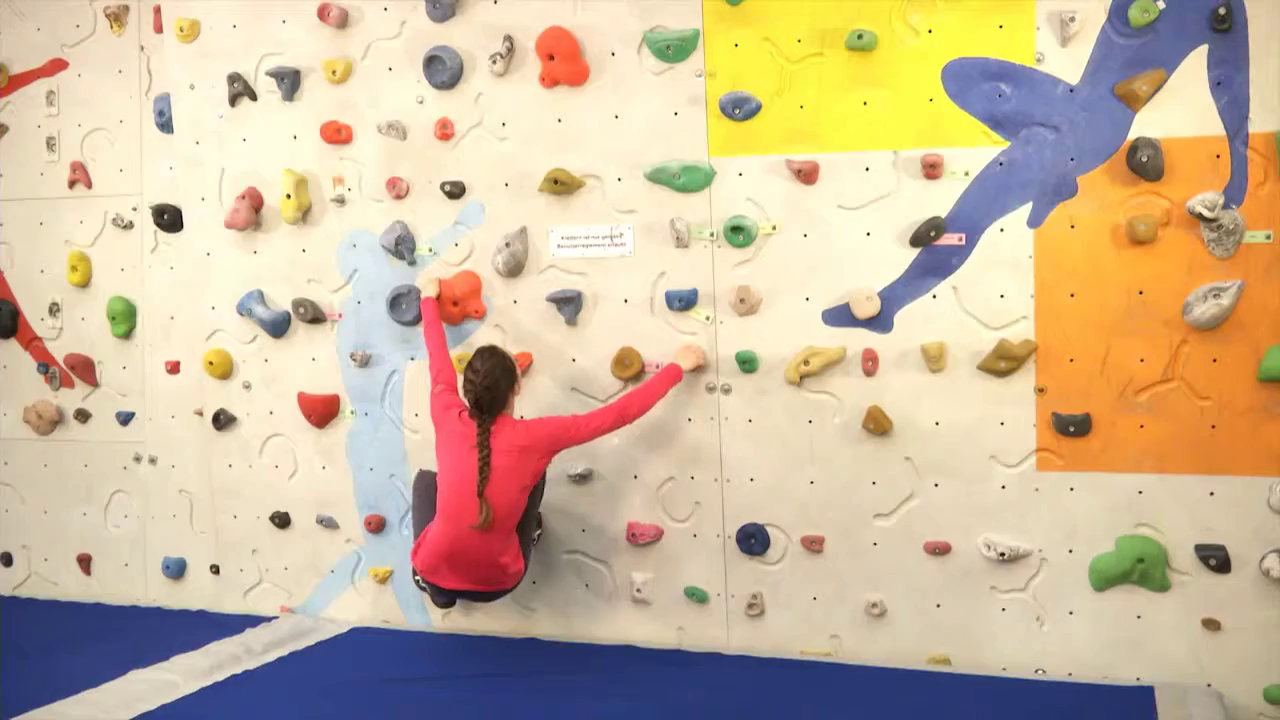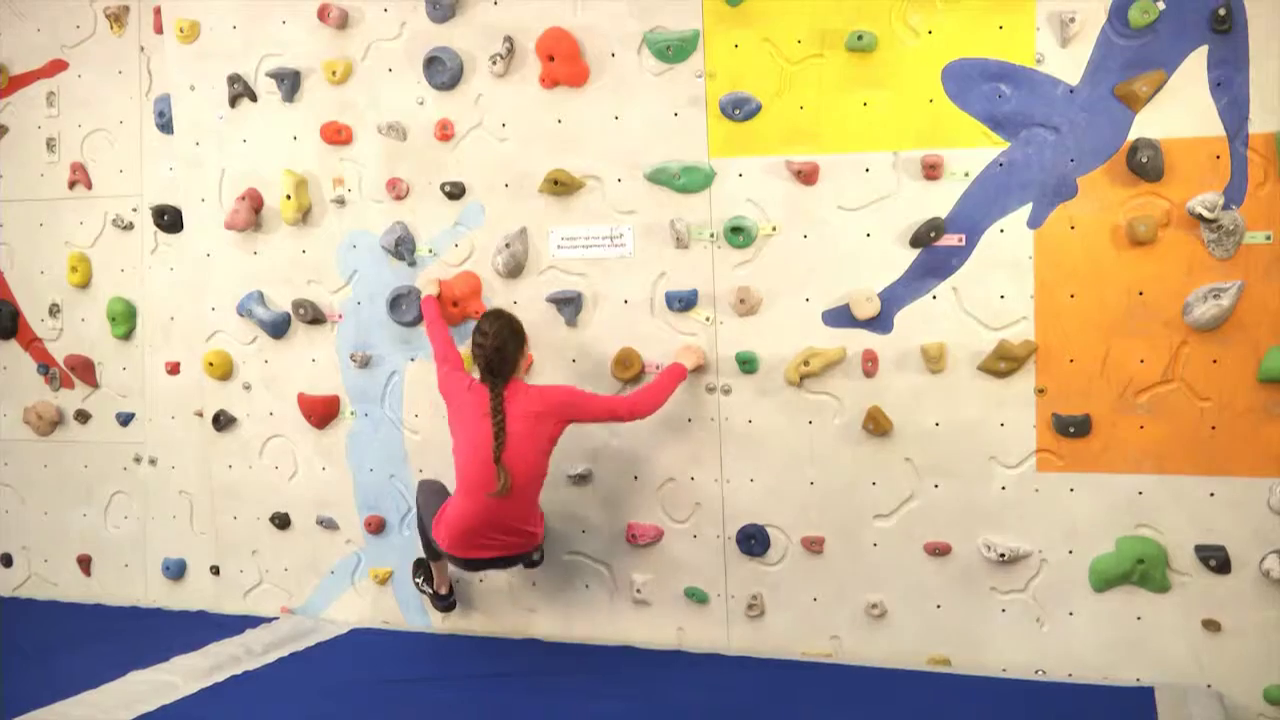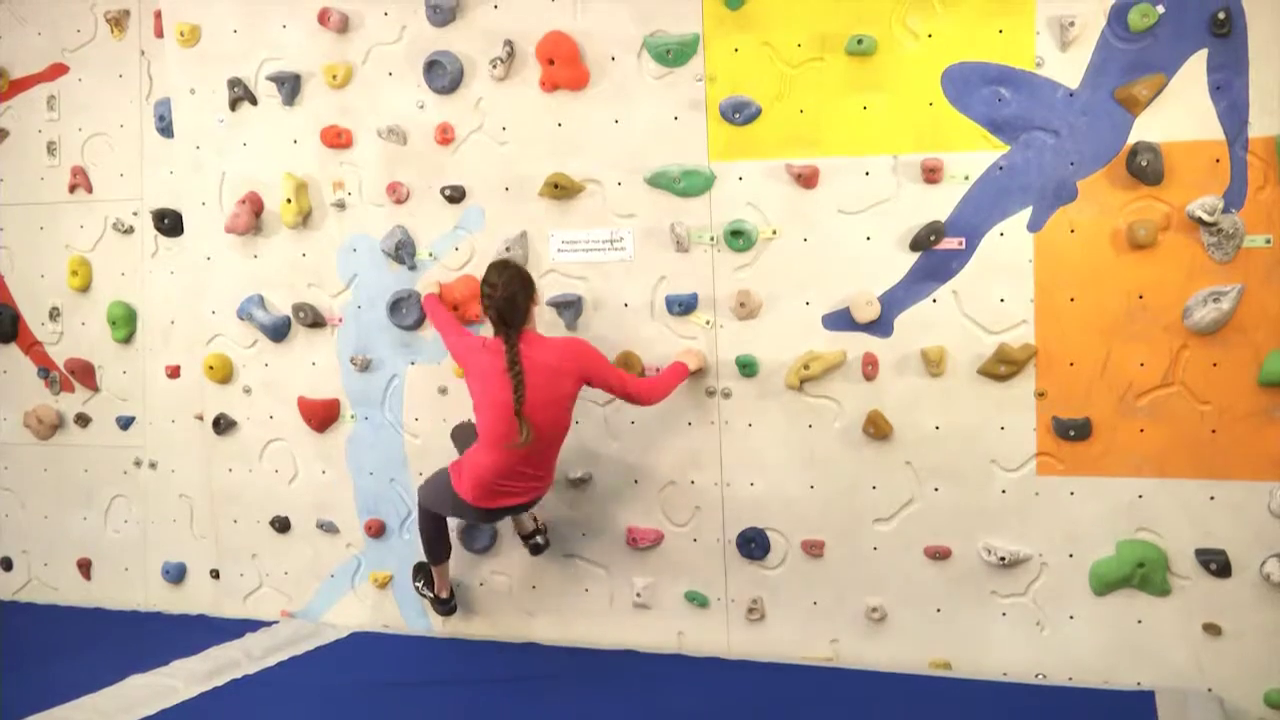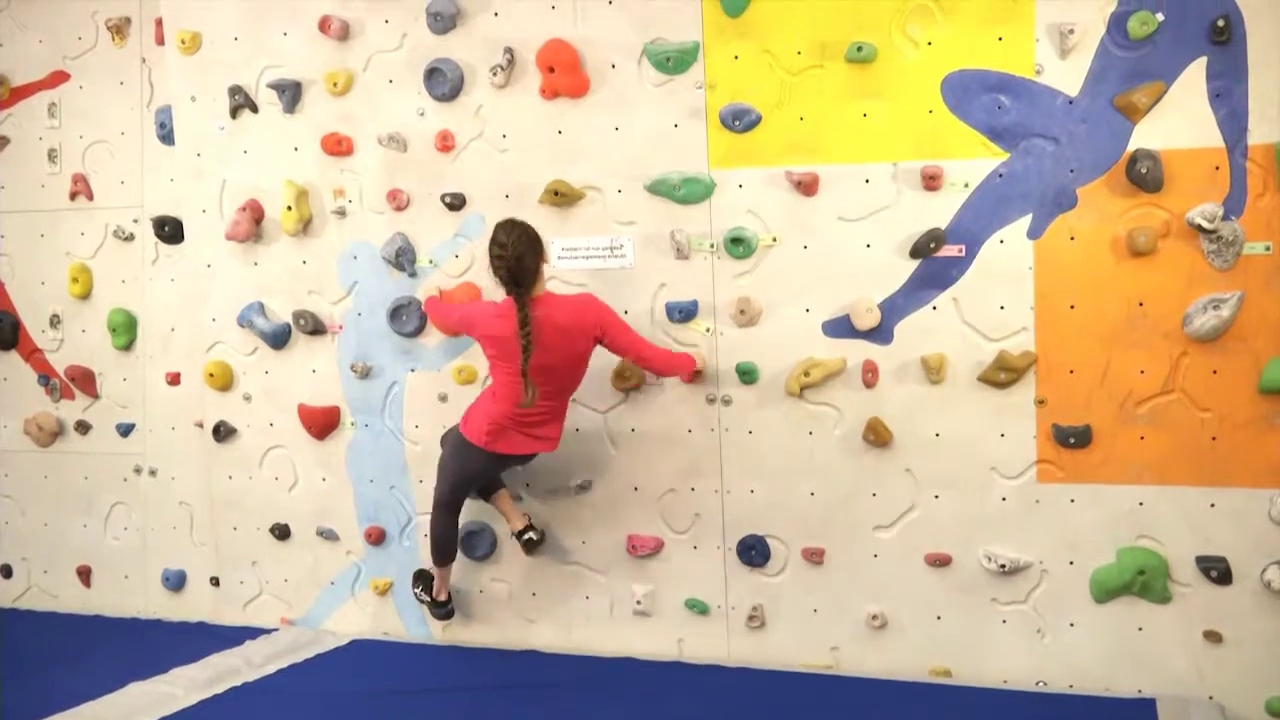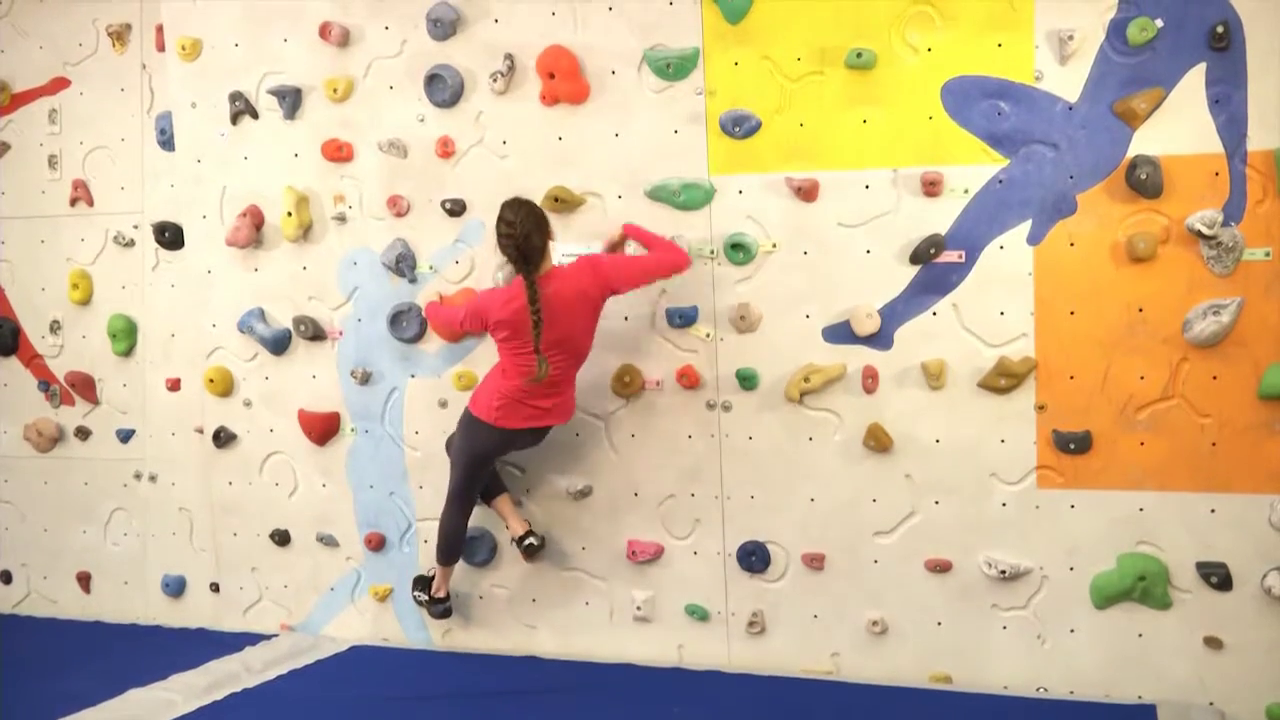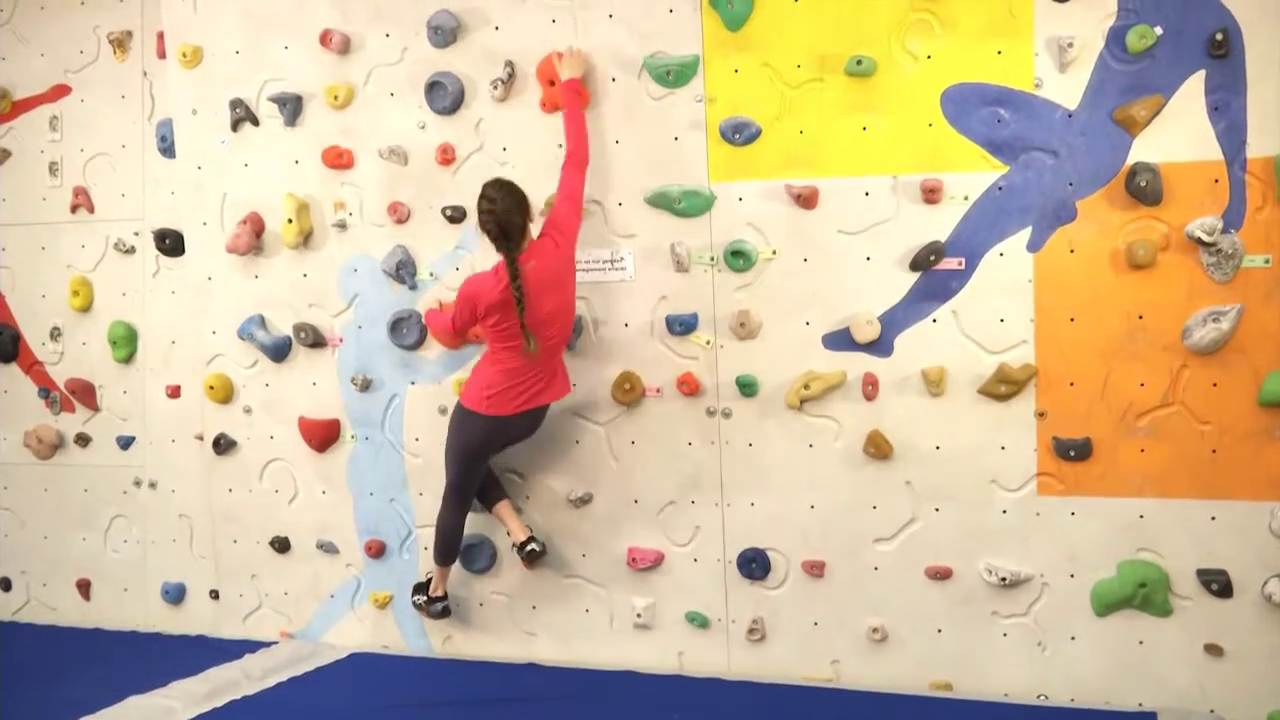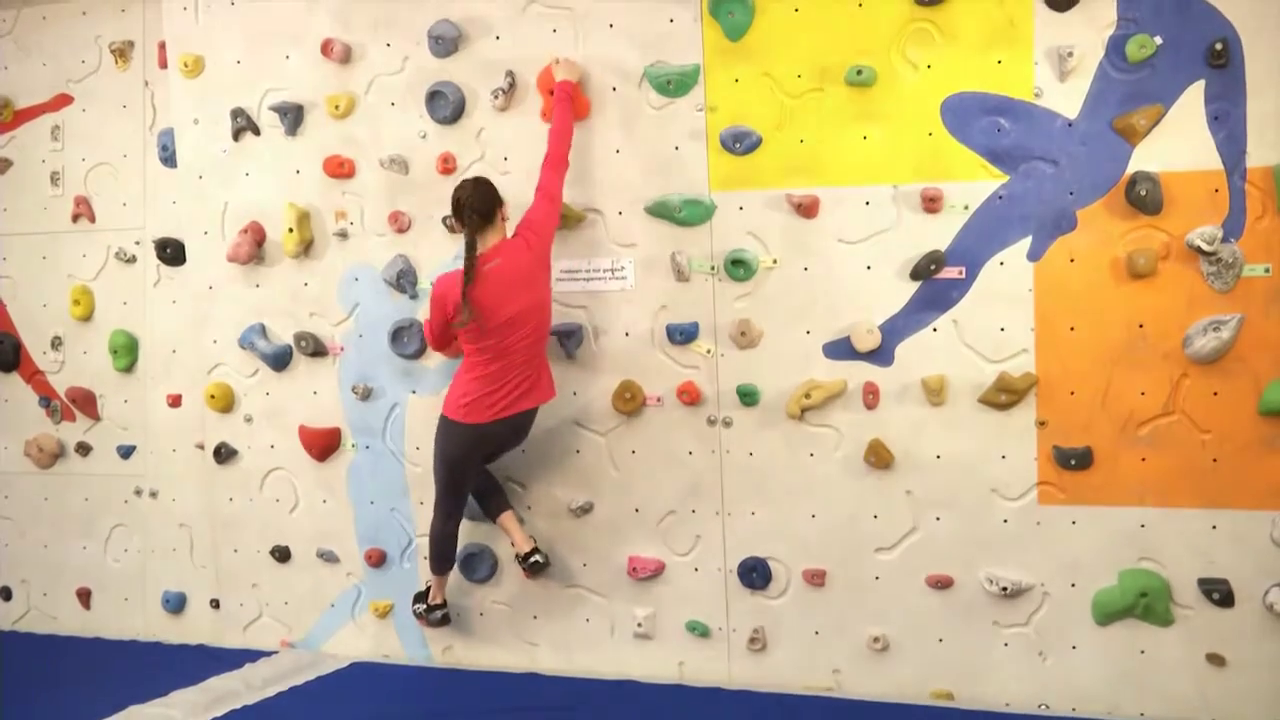
dt=0.3s
person 1, frame 1
left shoulder: (449, 421)
right shoulder: (536, 437)
left elbow: (439, 359)
right elbow: (620, 414)
left wrist: (429, 297)
right wrist: (676, 367)
left hip: (441, 572)
right hip: (499, 582)
left knee: (425, 481)
person 1, frame 2
left shoulder: (460, 395)
right shoulder: (550, 404)
left elbow: (442, 343)
right elbow: (635, 407)
left wrist: (430, 296)
right wrist: (680, 366)
left hip: (460, 546)
right hip: (517, 543)
left knee: (428, 489)
left ankle: (440, 587)
person 1, frame 3
left shoulder: (475, 355)
right shoulder: (572, 354)
left elbow: (444, 323)
right elbow: (643, 393)
left wrist: (430, 296)
right wrist: (683, 365)
left hip: (478, 491)
right hip: (531, 488)
left knee: (429, 500)
left ankle: (440, 591)
right ankle: (526, 527)
person 1, frame 4
left shoulder: (487, 318)
right shoulder: (585, 311)
left elbow: (445, 318)
right elbow: (657, 362)
left wrist: (431, 302)
right wrist: (690, 361)
left hip: (489, 436)
right hip: (536, 442)
left knee: (446, 502)
right knee: (456, 442)
left ankle: (439, 593)
right ankle: (519, 524)
person 1, frame 5
left shoulder: (494, 303)
right shoulder: (589, 277)
left elbow: (449, 318)
right elbow: (676, 259)
left wrist: (430, 309)
right wrist: (627, 235)
left hip: (495, 419)
right hip: (544, 421)
left knee: (460, 496)
right knee: (468, 453)
left ankle: (438, 590)
right ankle: (521, 530)
person 1, frame 6
left shoulder: (481, 288)
right shoulder: (560, 244)
left elbow: (450, 329)
right elbow: (577, 158)
left wrist: (430, 315)
right wrist: (570, 83)
left hip: (487, 409)
right hip: (534, 408)
left knee: (457, 491)
right knee: (472, 462)
left ankle: (436, 590)
right ankle: (521, 535)
person 1, frame 7
left shoulder: (448, 287)
right shoulder: (533, 246)
right elbow: (555, 165)
right wrist: (564, 88)
left hip: (470, 415)
right hip: (523, 410)
left knee: (449, 501)
right knee: (474, 470)
left ankle: (436, 598)
right ankle: (526, 547)
